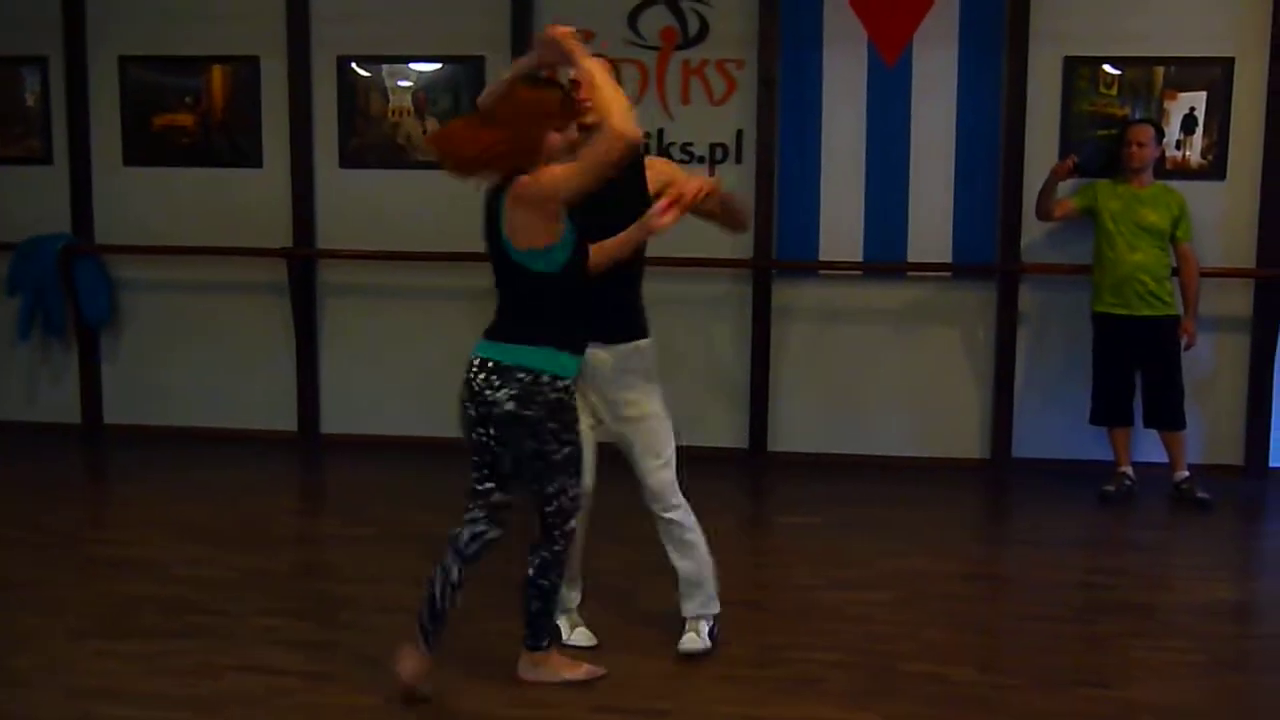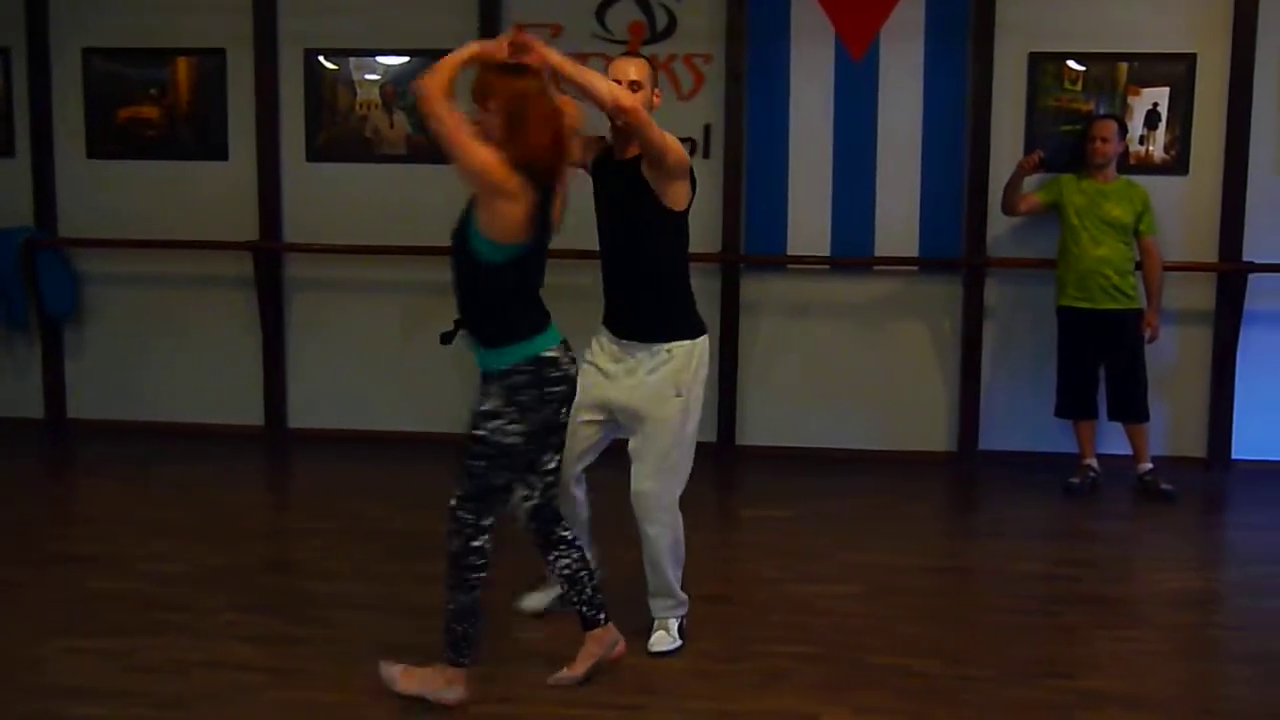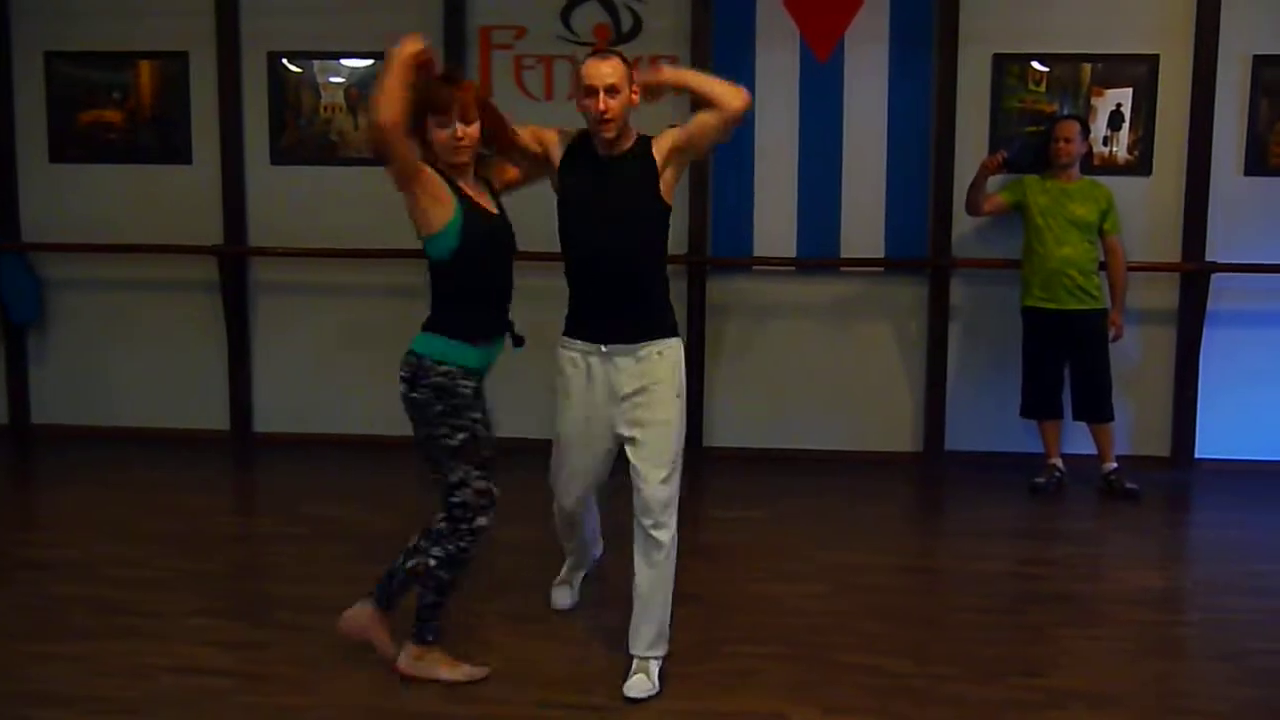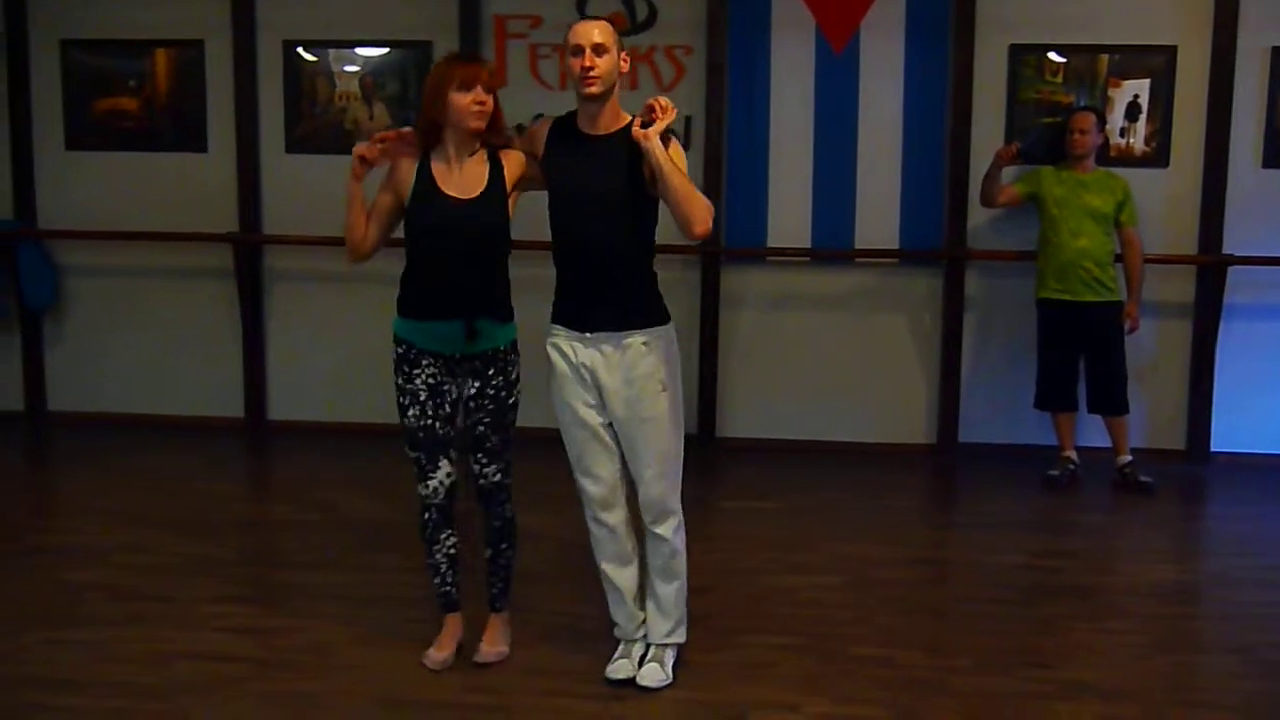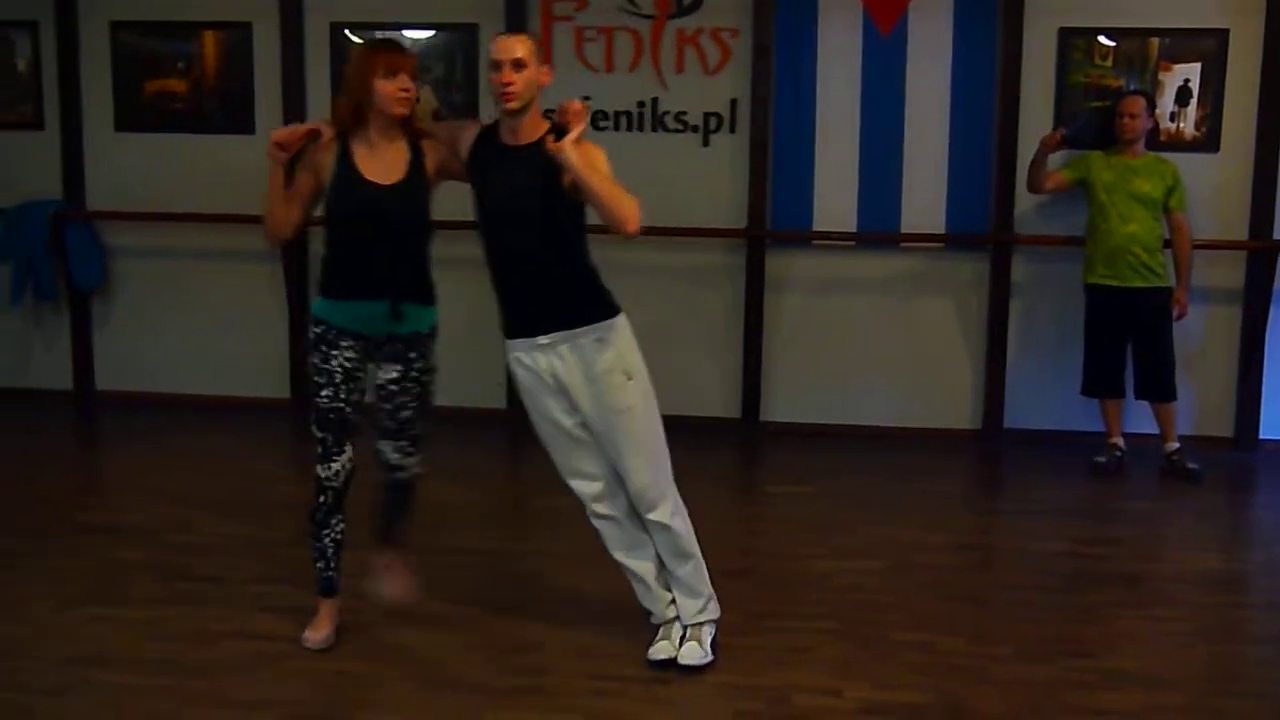
dt=0.5s
person 1, frame 1
left shoulder: (512, 197)
right shoulder: (534, 188)
left elbow: (578, 264)
right elbow: (623, 133)
left wrist: (646, 224)
right wrist: (585, 60)
left hip: (492, 374)
right hip: (535, 381)
left knee: (480, 519)
right knee: (557, 520)
left ankle: (420, 649)
right ankle: (538, 656)
person 1, frame 2
left shoulder: (503, 178)
right shoulder: (521, 182)
left elbow: (430, 94)
left wrist: (472, 53)
left hip: (526, 379)
right hip: (533, 368)
left knee: (469, 517)
right knee: (539, 509)
left ankle: (451, 672)
right ankle: (597, 632)
person 1, frame 3
left shoulder: (486, 181)
right shoulder: (424, 183)
right elbow: (385, 126)
right wrist: (402, 62)
left hip: (461, 372)
right hip: (445, 374)
left knee: (463, 508)
right knee: (472, 515)
left ankle: (374, 610)
right ankle: (419, 648)
person 1, frame 4
left shoulder: (510, 165)
right shoulder: (408, 167)
right elbow: (358, 248)
right wrist: (356, 174)
left hip: (492, 349)
right hip: (422, 348)
left knee: (493, 483)
right knee: (435, 485)
left ankle: (498, 614)
right ankle: (451, 616)
person 1, frame 5
left shoulder: (429, 155)
right shoulder: (331, 151)
right elbow: (281, 232)
right wrist: (281, 159)
left hip: (409, 329)
right hip: (339, 326)
left knee: (402, 460)
right knee: (334, 467)
left ankle: (391, 549)
right ankle: (327, 601)
person 2, frame 1
left shoulder: (648, 172)
left elbow: (739, 222)
left wrist: (715, 196)
right wrist: (528, 67)
left hip: (628, 353)
left knee: (660, 487)
left ankle: (700, 607)
right ankle: (565, 606)
person 2, frame 2
left shoulder: (667, 159)
right shoulder: (599, 155)
left elbow: (632, 118)
left wrist: (557, 61)
left hip: (671, 353)
right hip: (611, 346)
left knee: (652, 495)
right knee: (558, 466)
left ankle: (669, 612)
person 2, frame 3
left shoulder: (660, 154)
right shoulder: (558, 150)
left elbow: (736, 102)
left wrist: (669, 75)
left hip: (652, 355)
right hip: (580, 353)
left knee: (654, 505)
right knee: (570, 490)
left ankle: (648, 651)
right ankle: (580, 554)
person 2, frame 4
left shoulder: (654, 143)
right shoulder: (545, 138)
left elbow: (700, 226)
left wrist: (651, 145)
left hip: (641, 342)
right hip: (570, 343)
left knee: (658, 499)
right knee: (599, 498)
left ankle: (666, 635)
right ankle: (630, 630)
person 2, frame 5
left shoulder: (571, 150)
right shoulder: (472, 143)
left elbow: (628, 222)
left wrist: (568, 155)
left hip: (594, 335)
right hip: (528, 348)
left knee: (648, 483)
right knee: (596, 491)
left ankle: (699, 612)
right ankle: (667, 612)
person 3, frame 1
left shoulder: (1173, 200)
right shoulder: (1100, 192)
left elbow: (1187, 260)
right elbow: (1047, 213)
left wrist: (1190, 315)
right wrist: (1053, 180)
left hip: (1160, 315)
right hip: (1111, 314)
left knee: (1167, 399)
right knee: (1114, 397)
left ankle: (1181, 476)
right ankle: (1124, 473)
person 3, frame 2
left shoulder: (1136, 195)
right shoulder: (1064, 187)
left elbow: (1150, 254)
right elbow: (1012, 208)
left wrist: (1153, 308)
right wrist: (1019, 175)
left hip: (1123, 308)
right hip: (1075, 308)
left knee: (1131, 392)
right knee: (1079, 391)
left ankle: (1145, 469)
right ankle: (1089, 465)
person 3, frame 3
left shoulder: (1100, 194)
right shoulder: (1028, 187)
left elbow: (1114, 253)
right elbow: (976, 208)
left wrist: (1118, 308)
right wrist: (982, 176)
left hip: (1088, 309)
right hip: (1040, 308)
left knee: (1096, 392)
right knee: (1044, 391)
left ankle: (1110, 469)
right ankle: (1054, 465)
person 3, frame 4
left shoulder: (1116, 185)
right shoulder: (1043, 178)
left elbow: (1131, 245)
right elbow: (991, 200)
left wrist: (1134, 300)
right wrist: (996, 167)
left hip: (1104, 301)
right hip: (1055, 300)
left knee: (1111, 385)
right knee: (1058, 384)
left ankle: (1124, 462)
right ankle: (1068, 458)
person 3, frame 5
left shoulder: (1166, 171)
right shoulder: (1092, 164)
left elbow: (1181, 231)
right elbow: (1039, 186)
left wrist: (1183, 286)
right wrist: (1042, 153)
left hip: (1152, 287)
right hip: (1103, 285)
left knee: (1159, 371)
right knee: (1106, 369)
left ankle: (1172, 449)
right ankle: (1115, 445)
